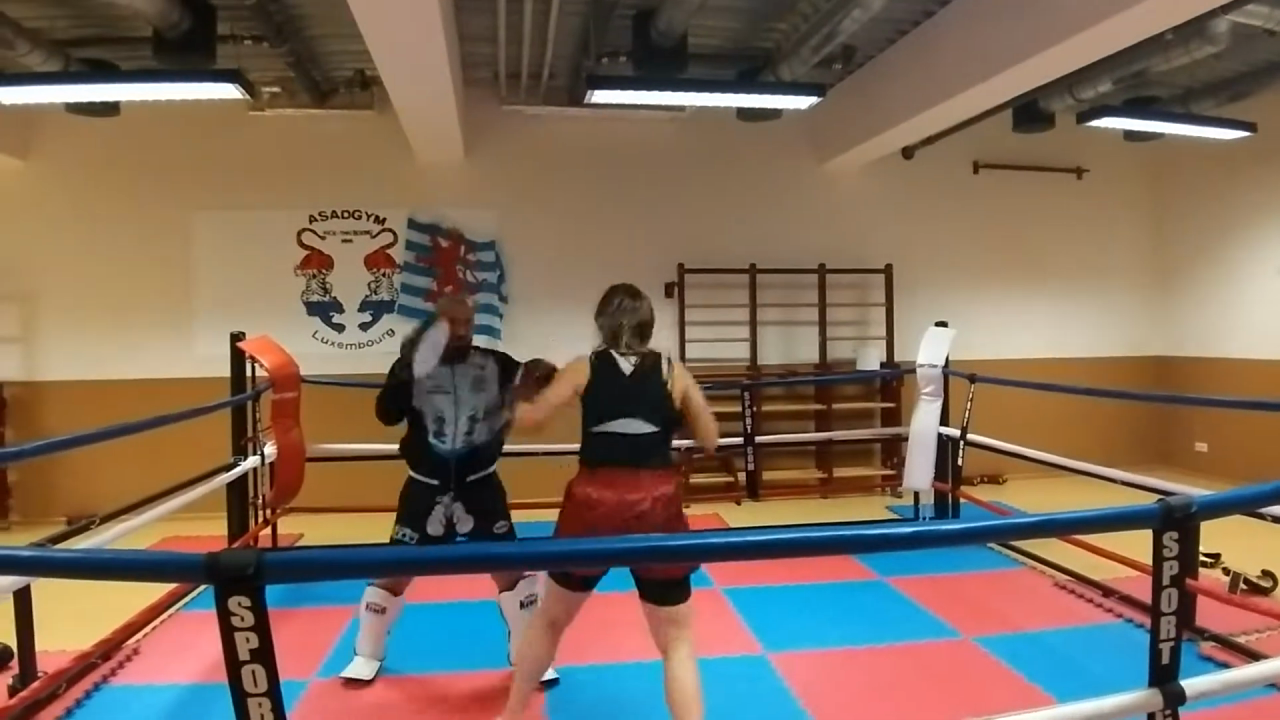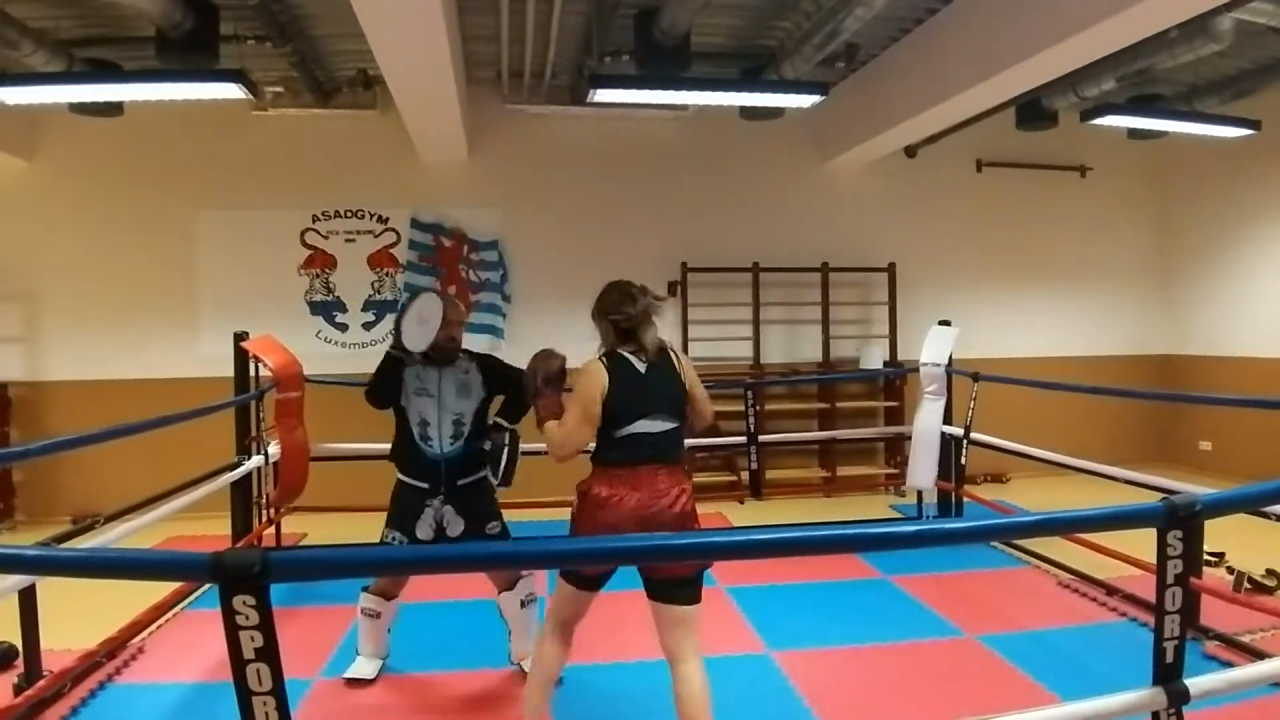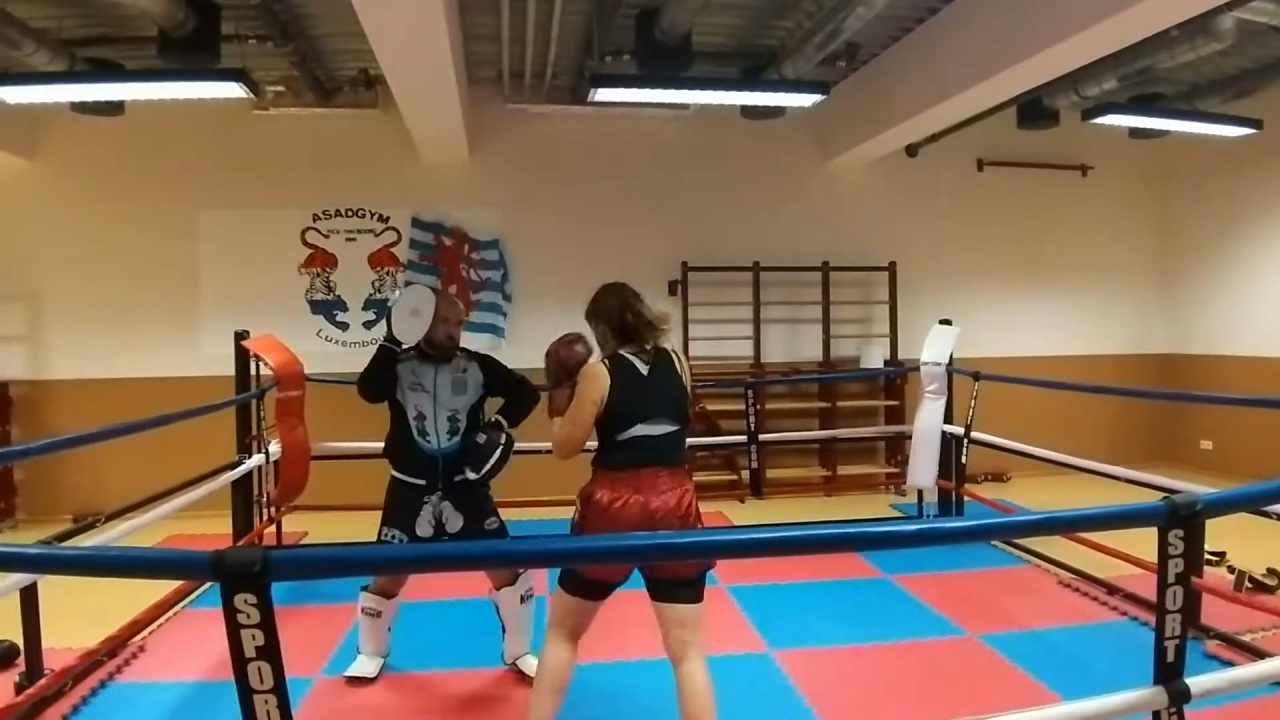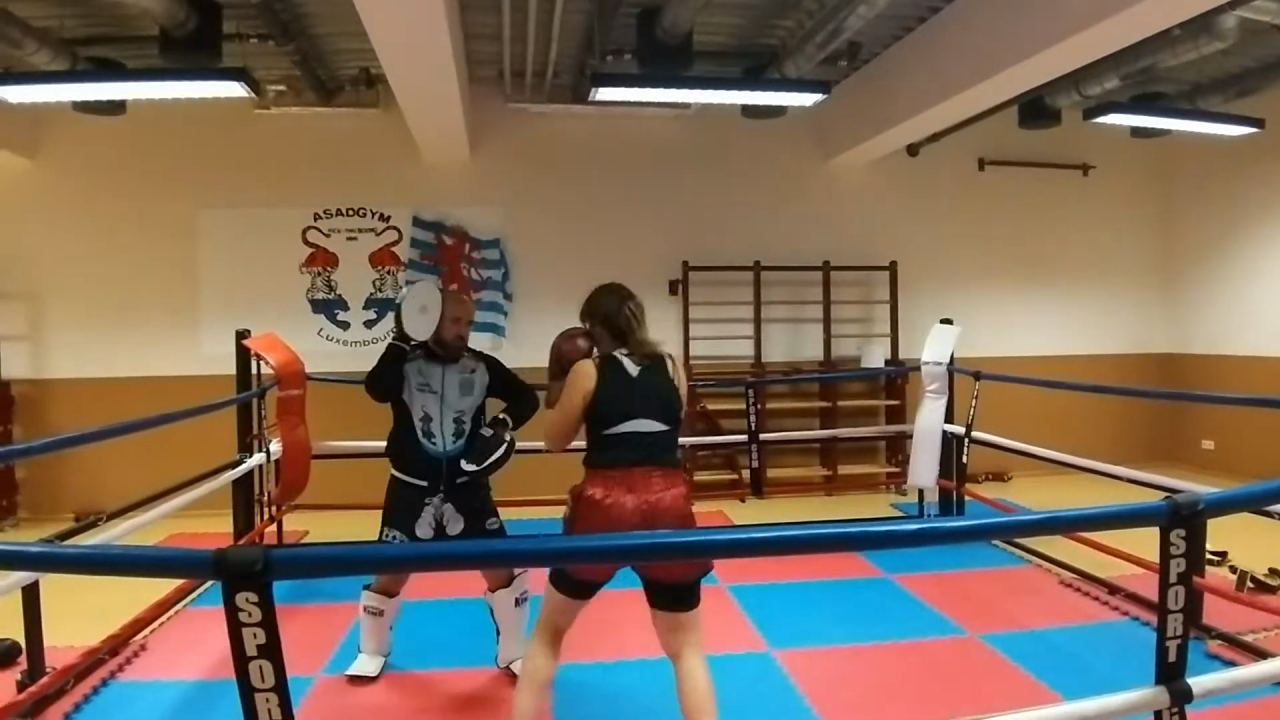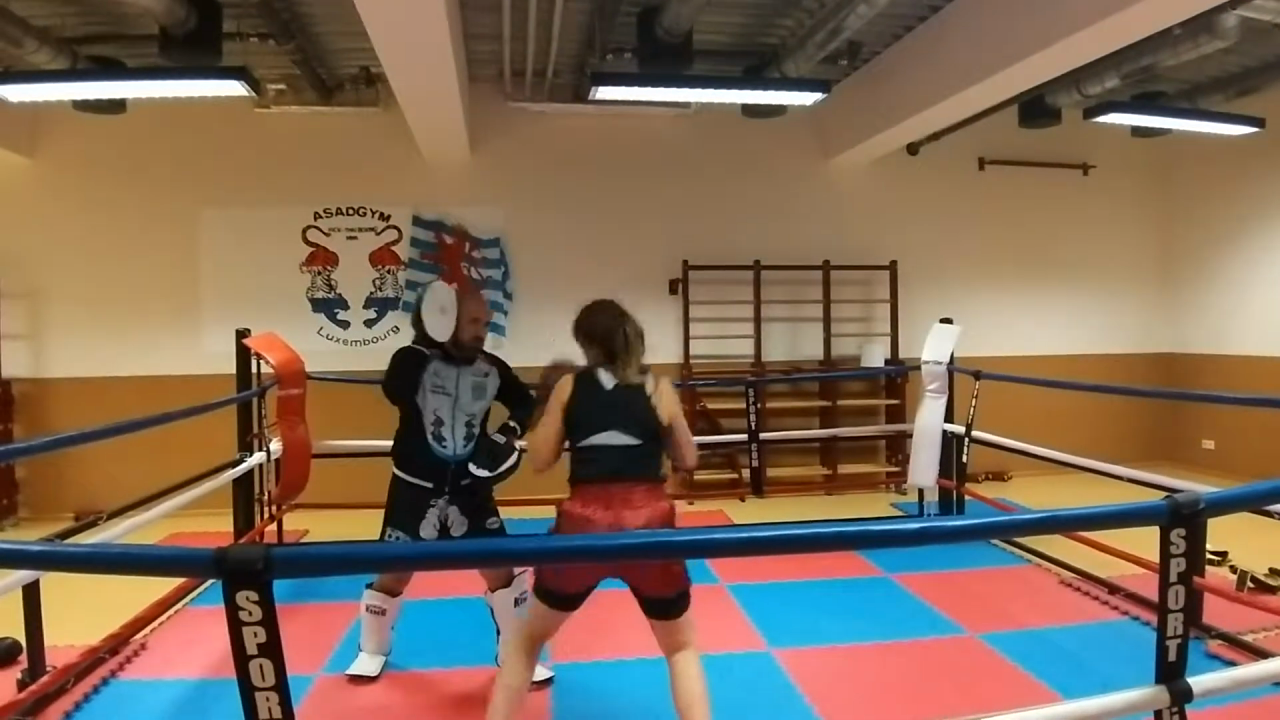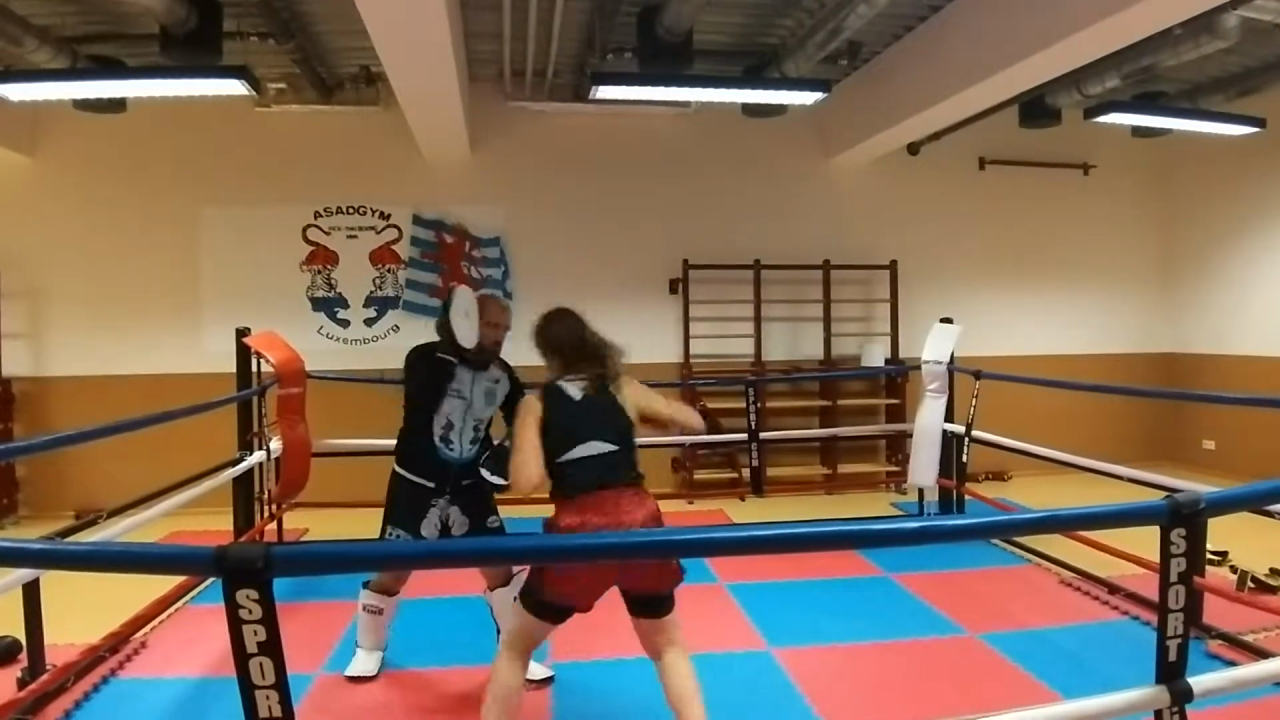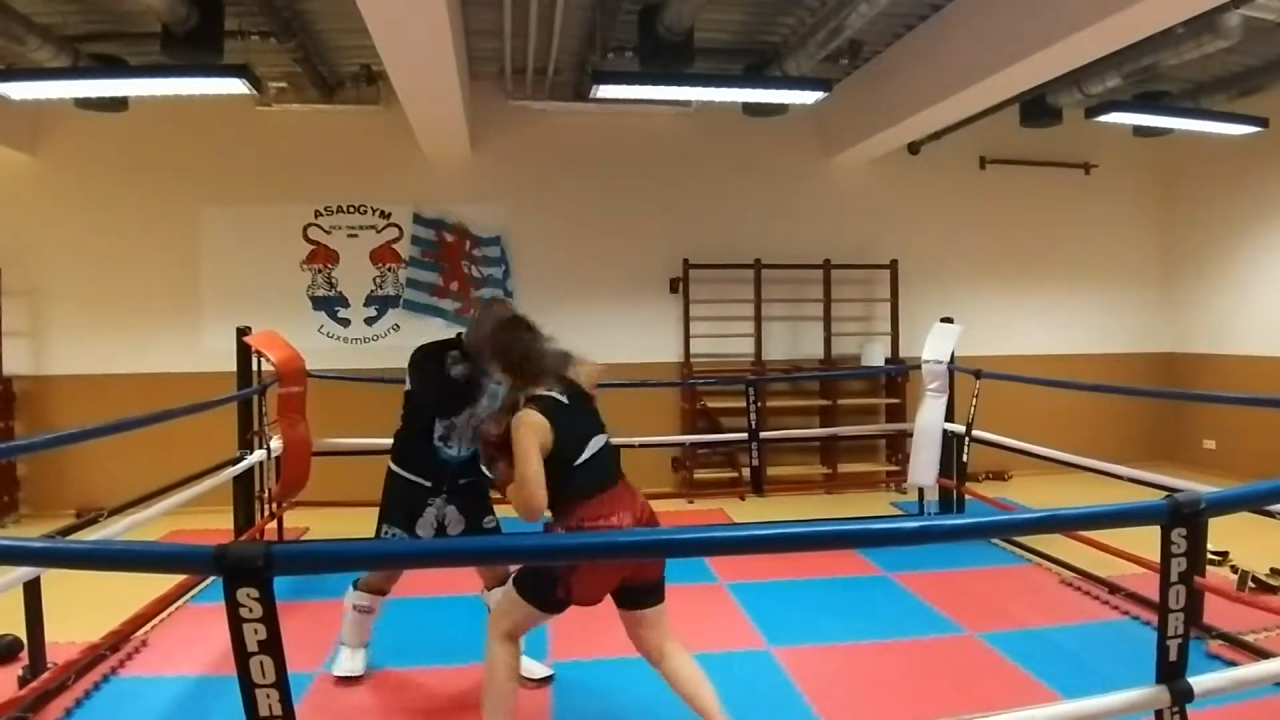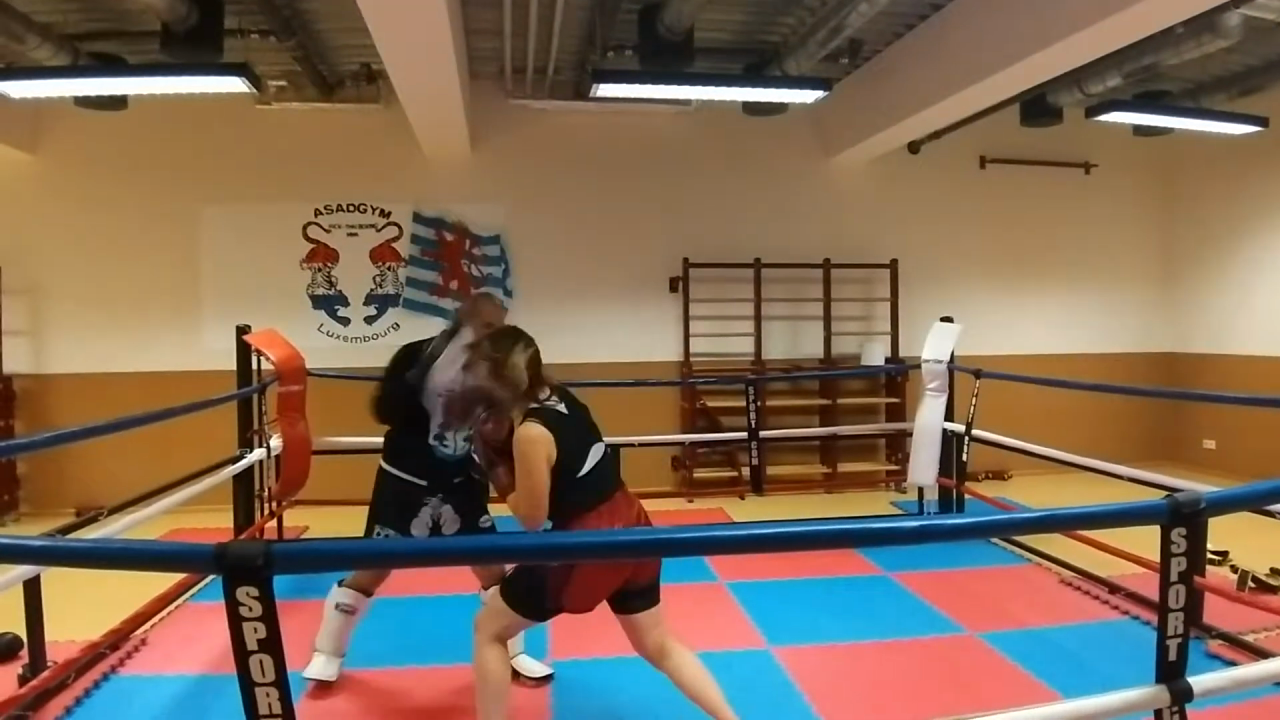
dt=0.1s
person 1, frame 1
left shoulder: (586, 368)
right shoulder: (672, 371)
left elbow: (527, 419)
right elbow: (709, 441)
left wrist: (521, 401)
left hip: (592, 505)
right hip: (654, 509)
left knee: (550, 618)
right knee: (677, 646)
person 1, frame 2
left shoulder: (596, 371)
right shoulder: (677, 361)
left elbow: (563, 449)
right elbow: (703, 419)
left wrist: (546, 406)
left hip: (608, 506)
right hip: (671, 509)
left knee: (558, 625)
right knee: (683, 652)
person 1, frame 3
left shoulder: (598, 373)
right shoulder: (675, 363)
left elbow: (564, 447)
left wrist: (560, 394)
left hip: (611, 509)
right hip: (674, 510)
left knee: (563, 632)
right knee: (687, 651)
person 1, frame 4
left shoulder: (587, 371)
right shoulder: (669, 368)
left elbow: (554, 439)
left wrist: (558, 387)
left hip: (604, 511)
right hip: (667, 511)
left knee: (548, 632)
right knee: (685, 651)
person 1, frame 5
left shoulder: (569, 385)
right shoulder: (658, 389)
left elbow: (539, 460)
right elbow: (687, 459)
left wrist: (551, 405)
left hip: (586, 525)
right hip: (648, 524)
left knee: (528, 639)
right knee: (682, 649)
person 1, frame 6
left shoulder: (536, 403)
right shoulder: (622, 389)
left elbow: (525, 484)
right elbow: (693, 423)
left hip: (579, 535)
right hip: (638, 527)
left knee: (517, 644)
right knee: (667, 649)
person 1, frame 7
left shoulder: (527, 420)
right shoulder: (570, 382)
left elbow: (532, 508)
left wrist: (501, 466)
left hip: (588, 535)
right hip: (633, 521)
left knee: (502, 628)
right knee: (659, 645)
person 1, frame 8
left shoulder: (529, 434)
right shoulder: (561, 397)
left elbow: (532, 518)
left wrist: (500, 472)
right hip: (629, 528)
left knee: (490, 630)
right knee: (659, 643)
person 2, frame 1
left shoulder: (492, 363)
right shoulder: (415, 363)
left elbow: (540, 378)
right elbow: (387, 414)
left wrist: (528, 379)
right wrist: (407, 374)
left hip: (478, 482)
right hip: (426, 486)
left knee: (509, 565)
right knee: (395, 572)
right ankle: (368, 653)
person 2, frame 2
left shoulder: (479, 367)
right shoulder: (402, 367)
left elbow: (522, 387)
right elbow: (377, 399)
left wrist: (502, 429)
right wrist: (400, 349)
left hip: (469, 488)
right hip: (415, 491)
left knee: (508, 567)
right knee: (389, 575)
left ankle: (526, 652)
right ankle: (370, 653)
person 2, frame 3
left shoulder: (478, 366)
right shoulder: (398, 363)
left elbow: (526, 393)
right elbow: (368, 391)
left wrist: (498, 427)
right wrist: (393, 341)
left hip: (465, 485)
right hip: (410, 488)
left knee: (505, 565)
right knee: (388, 574)
left ankle: (519, 651)
right ankle: (372, 652)
person 2, frame 4
left shoulder: (483, 366)
right shoulder: (403, 359)
left elbow: (525, 398)
right elbow: (377, 391)
left wrist: (500, 426)
right wrist: (400, 341)
left hip: (466, 485)
right hip: (411, 488)
left knee: (503, 567)
right knee: (390, 572)
left ankle: (513, 654)
right ankle: (373, 650)
person 2, frame 5
left shoulder: (492, 369)
right shoulder: (415, 359)
left elbow: (526, 403)
right elbow: (396, 393)
left wrist: (509, 433)
right wrist: (422, 342)
left hip: (470, 487)
right hip: (415, 488)
left knee: (502, 569)
right knee: (393, 573)
right ankle: (373, 650)
person 2, frame 6
left shoulder: (502, 373)
right shoulder: (426, 359)
left elbow: (520, 416)
right elbow: (422, 405)
right wrist: (450, 352)
left hip: (469, 486)
right hip: (416, 485)
left knee: (501, 567)
right knee: (392, 571)
right ankle: (370, 647)
person 2, frame 7
left shoulder: (500, 378)
right shoulder: (429, 359)
right elbow: (436, 405)
right wrist: (474, 368)
left hip: (466, 486)
right hip: (412, 485)
left knee: (498, 568)
right knee: (382, 572)
right ankle: (352, 646)
person 2, frame 8
right shoulder: (419, 356)
right elbow: (388, 403)
right wrist: (430, 381)
left hip: (458, 483)
right hip: (403, 483)
left knee: (495, 565)
right knee: (370, 572)
left ankle: (512, 653)
right ankle: (327, 652)
